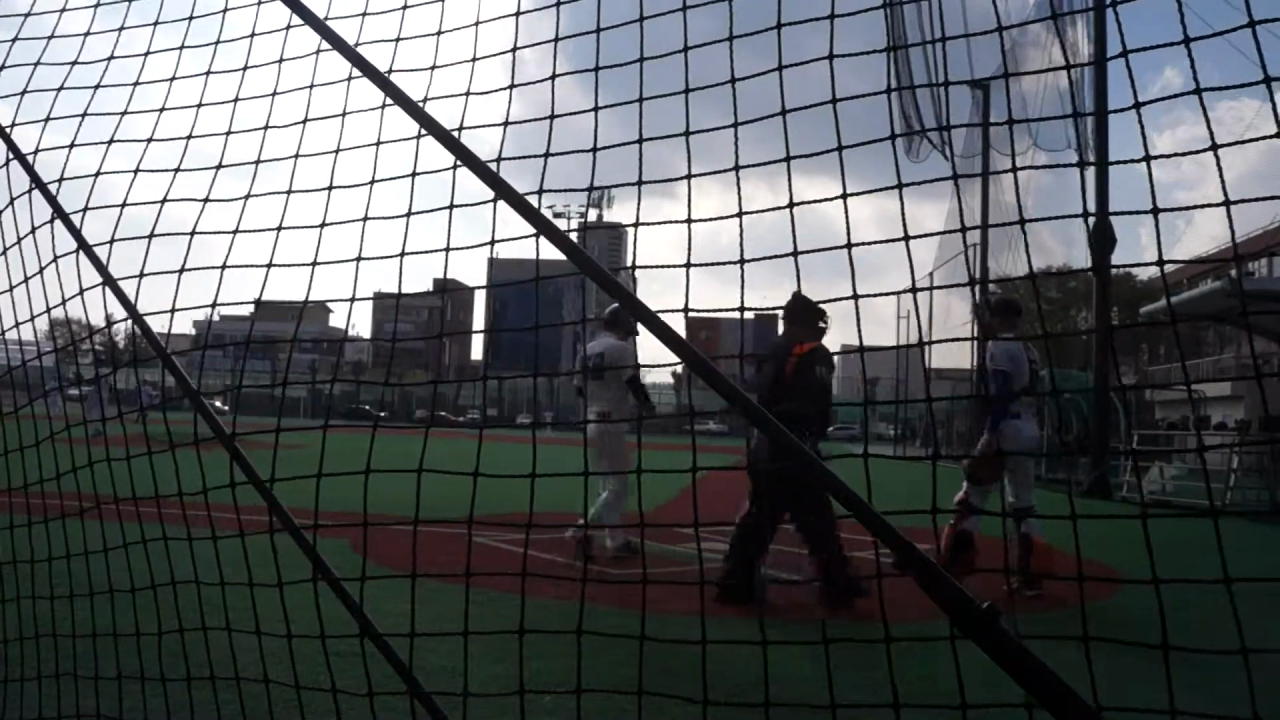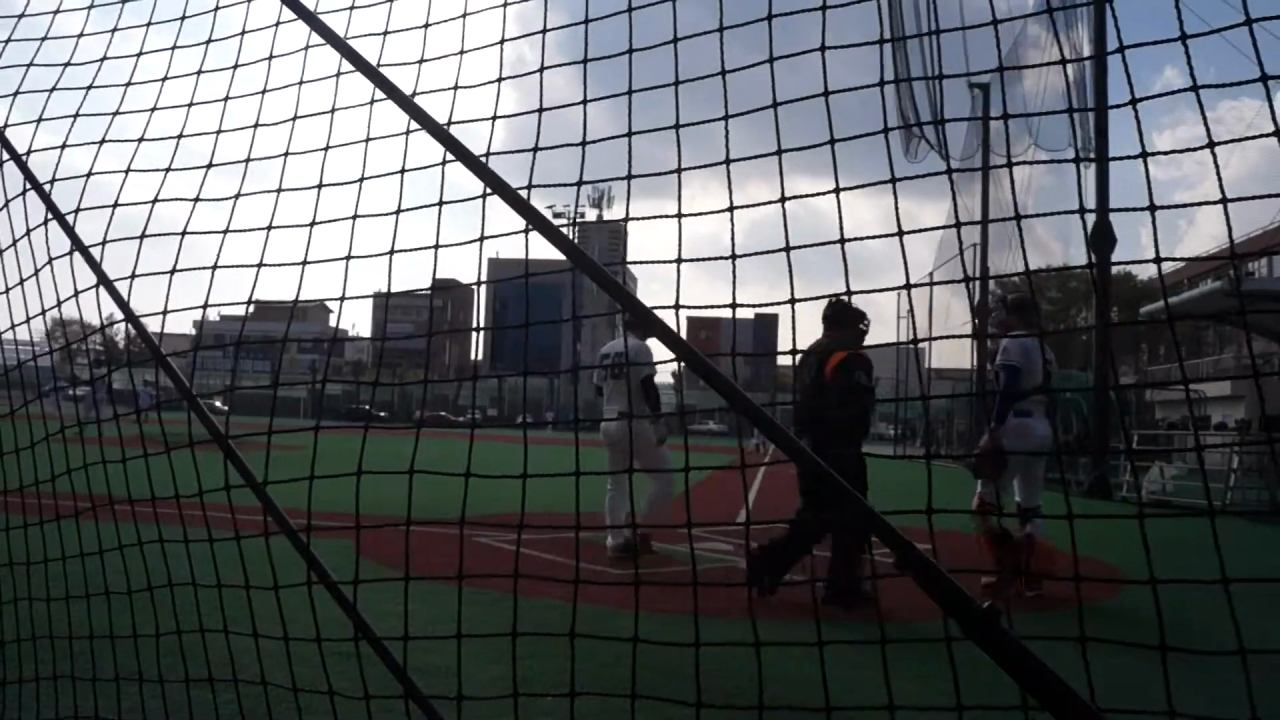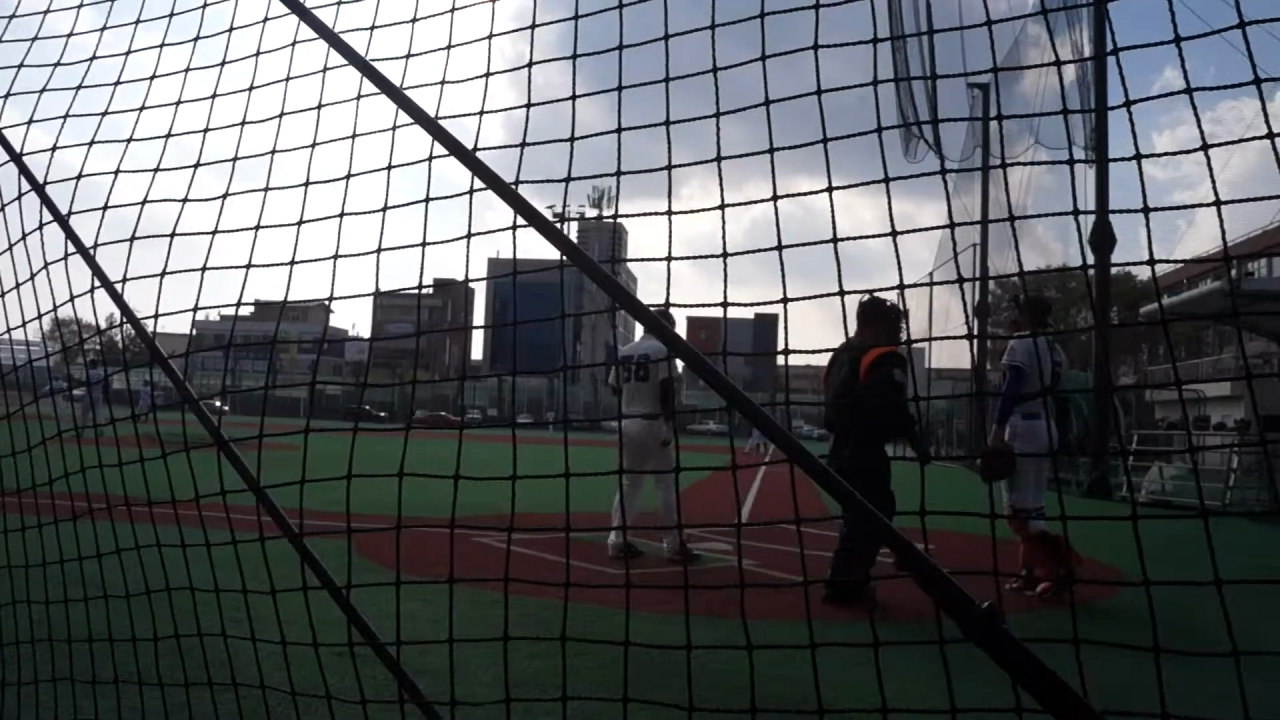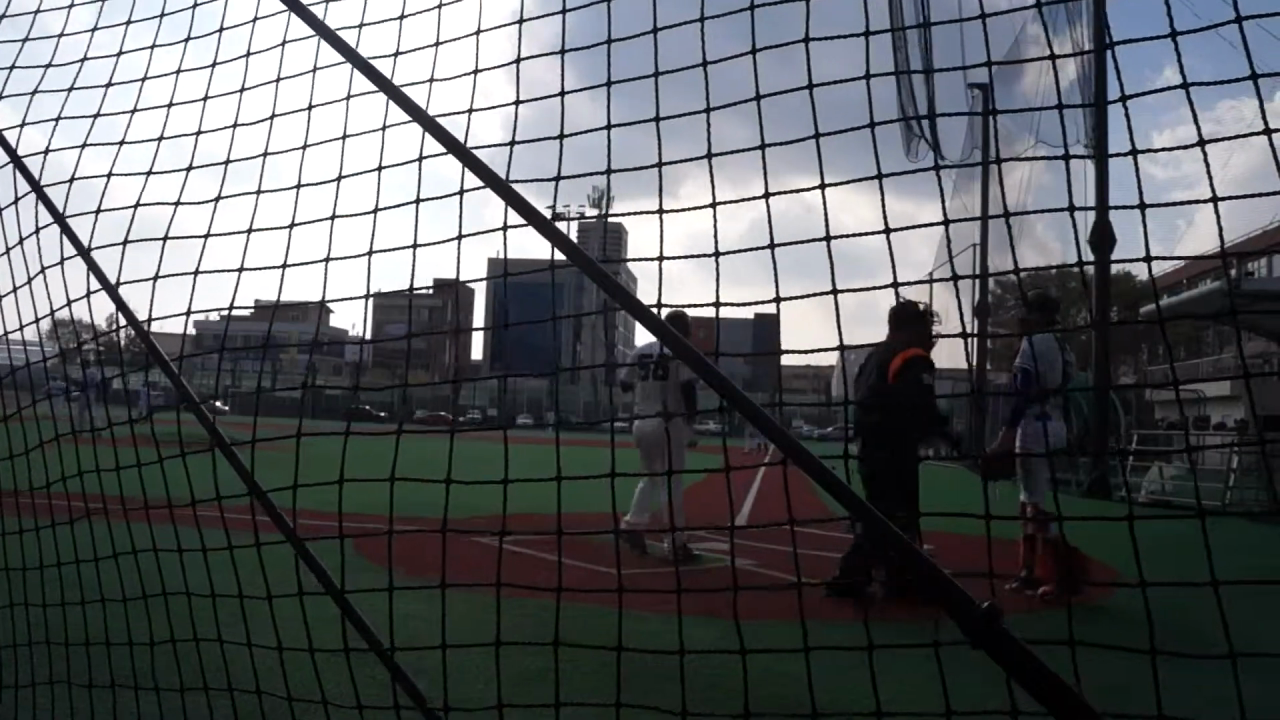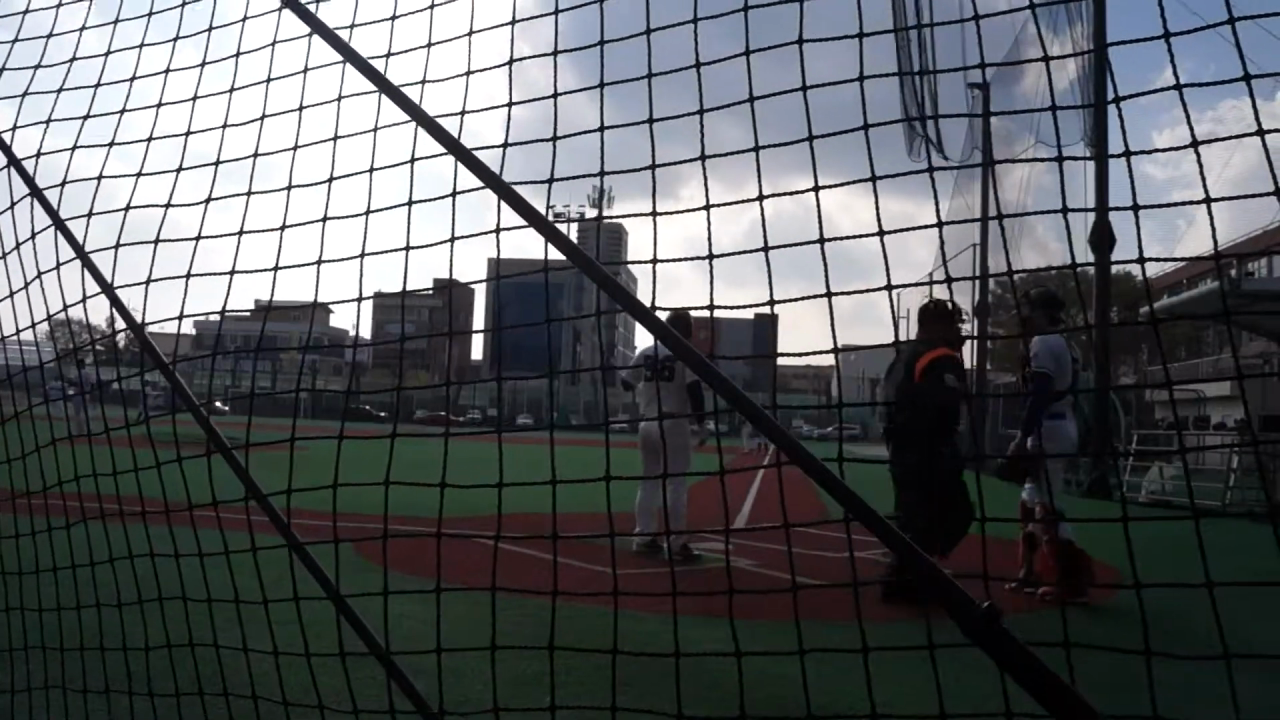
dt=0.2s
person 1, frame 1
left shoulder: (769, 355)
right shoulder: (812, 354)
right elbow: (814, 405)
right wrist: (811, 437)
left hip: (764, 448)
left knee: (759, 518)
right knee: (817, 519)
left ankle: (735, 582)
right ankle: (838, 584)
person 1, frame 2
left shoulder: (809, 357)
right shoulder: (852, 359)
right elbow: (855, 411)
right wrist: (852, 442)
left hip: (808, 448)
right hip: (840, 452)
left knee: (813, 518)
right knee: (848, 522)
left ankle: (766, 564)
right ankle: (843, 587)
person 1, frame 3
left shoulder: (842, 355)
right shoulder: (885, 357)
right elbow: (894, 409)
right wrist: (915, 442)
left hip: (846, 445)
right hip: (868, 449)
left knee: (877, 511)
right knee: (868, 518)
left ankle: (849, 580)
right ankle: (844, 585)
person 1, frame 4
left shoulder: (873, 358)
right shoulder: (913, 360)
right elbow: (922, 409)
right wrist: (946, 434)
left hip: (872, 448)
right hip: (894, 452)
left knee: (901, 517)
right knee: (888, 520)
left ankle: (901, 580)
right ankle: (850, 578)
person 1, frame 5
left shoulder: (904, 357)
right shoulder: (942, 360)
right elbow: (944, 412)
right wrist: (954, 449)
left hip: (903, 451)
right hip: (927, 453)
left knee: (918, 520)
right knee: (957, 512)
left ankle: (905, 579)
right ankle: (903, 578)
person 2, frame 1
left shoulder: (999, 346)
right shoulder: (1028, 350)
left elbow: (1000, 393)
left wrist: (991, 435)
left hip: (1006, 428)
right hip: (1028, 428)
left knee: (969, 500)
right knee: (1023, 505)
left ankle: (952, 569)
right ankle: (1028, 576)
person 2, frame 2
left shoulder: (1013, 342)
right shoulder: (1043, 348)
left elbow: (1008, 389)
right elbow: (1042, 392)
left wrist: (993, 431)
left hip: (1016, 425)
right hip: (1041, 426)
left knee: (987, 502)
right knee: (1030, 504)
left ankle: (1009, 570)
right ankle: (1030, 574)
person 2, frame 3
left shoulder: (1021, 343)
right shoulder: (1054, 350)
left elbow: (1011, 389)
right elbow: (1056, 393)
left wrist: (997, 429)
left hip: (1023, 426)
right hip: (1047, 427)
left knee: (1019, 509)
right knee: (1033, 504)
left ankle: (1059, 569)
right ankle: (1032, 574)
person 2, frame 4
left shoulder: (1033, 342)
right shoulder: (1062, 349)
left elbow: (1023, 392)
right elbow: (1063, 394)
left wrist: (1007, 433)
left hip: (1035, 427)
right hip: (1056, 427)
left knee: (1038, 508)
right knee: (1032, 505)
left ankle: (1066, 577)
right ankle: (1031, 573)
person 2, frame 5
left shoulder: (1042, 343)
right shoulder: (1065, 345)
left elbow: (1038, 396)
left wrist: (1022, 437)
left hip: (1048, 428)
right hip: (1064, 425)
left knee: (1048, 509)
right knee: (1031, 504)
left ankle: (1072, 582)
right ankle: (1029, 573)
person 3, frame 1
left shoulder: (586, 350)
right shoulder: (620, 348)
left elbow: (580, 390)
right elbow: (635, 385)
right wrist: (651, 413)
left hip: (592, 423)
right hip: (611, 425)
left knee: (610, 485)
right knee: (618, 486)
left ankle: (617, 540)
right ankle: (582, 532)
person 3, frame 2
left shoulder: (606, 350)
right shoulder: (639, 348)
right elbow: (648, 386)
right wrist: (659, 422)
left hip: (608, 424)
right hip: (633, 423)
left knee: (616, 484)
right knee: (663, 477)
left ankle: (618, 539)
right ankle: (641, 532)
person 3, frame 3
left shoulder: (625, 352)
right shoulder: (661, 350)
left elbow: (616, 389)
right elbow: (667, 389)
right wrist: (669, 423)
left hip: (627, 425)
right hip: (652, 424)
left knee: (629, 485)
right knee: (667, 485)
left ankle: (618, 541)
right ankle: (674, 545)
person 3, frame 4
left shoulder: (640, 352)
left elbow: (624, 385)
right elbow: (688, 390)
right wrist: (690, 426)
left hip: (641, 423)
right hip: (668, 424)
left knee: (651, 478)
right knee: (672, 484)
left ankle: (633, 526)
right ankle: (675, 545)
person 3, frame 5
left shoulder: (646, 353)
left elbow: (626, 383)
right elbow: (694, 391)
left wrist: (633, 374)
right wrist: (701, 425)
left hip: (647, 425)
right hip: (674, 424)
left knee: (649, 482)
right knee: (675, 485)
left ankle: (644, 537)
right ankle: (676, 544)
